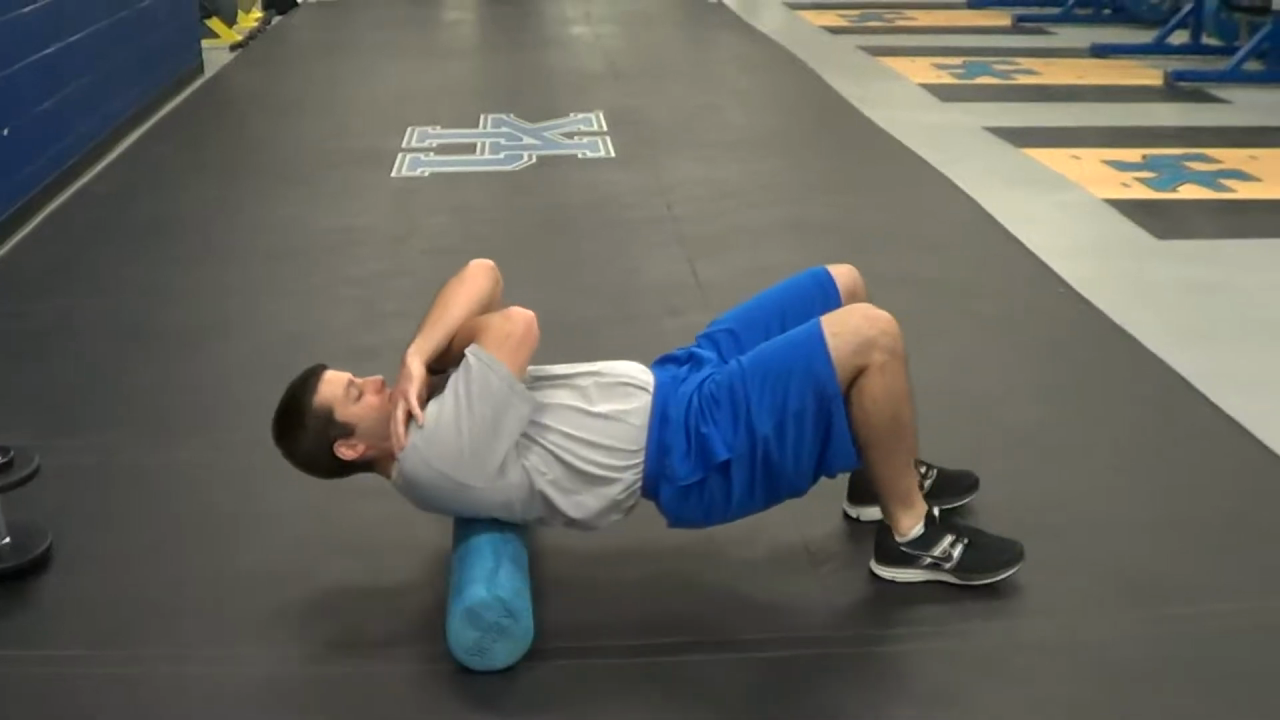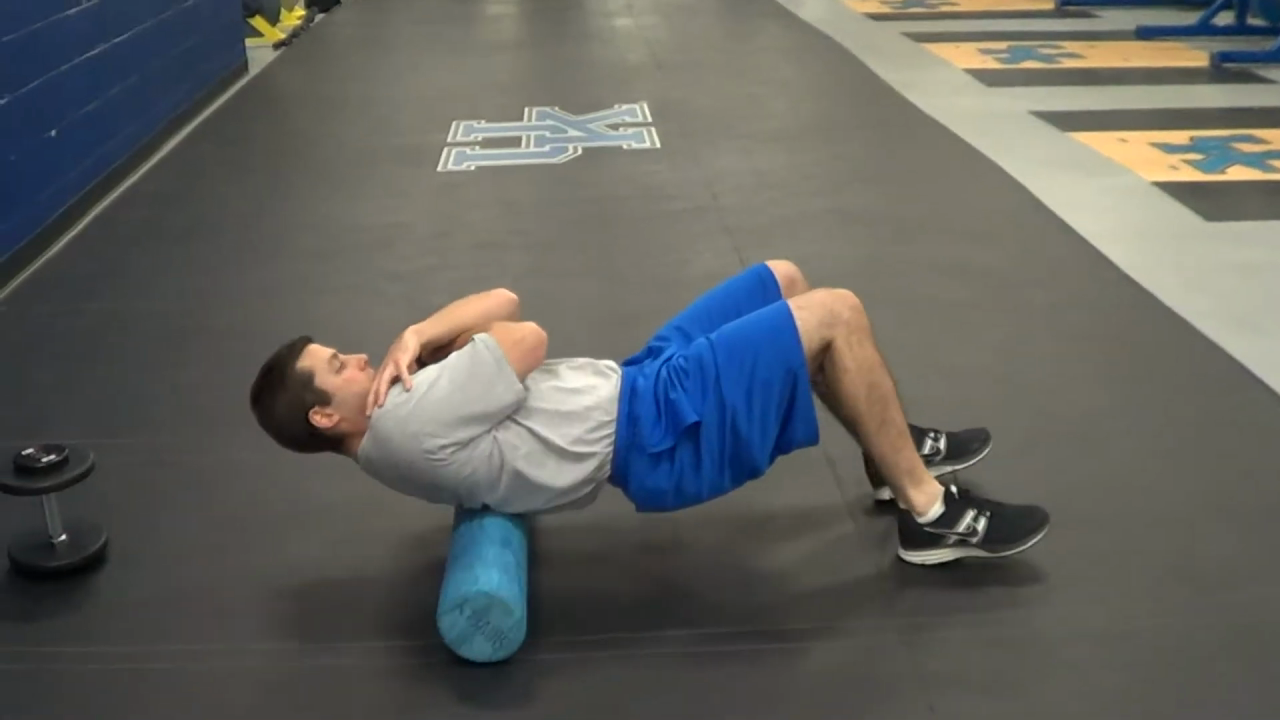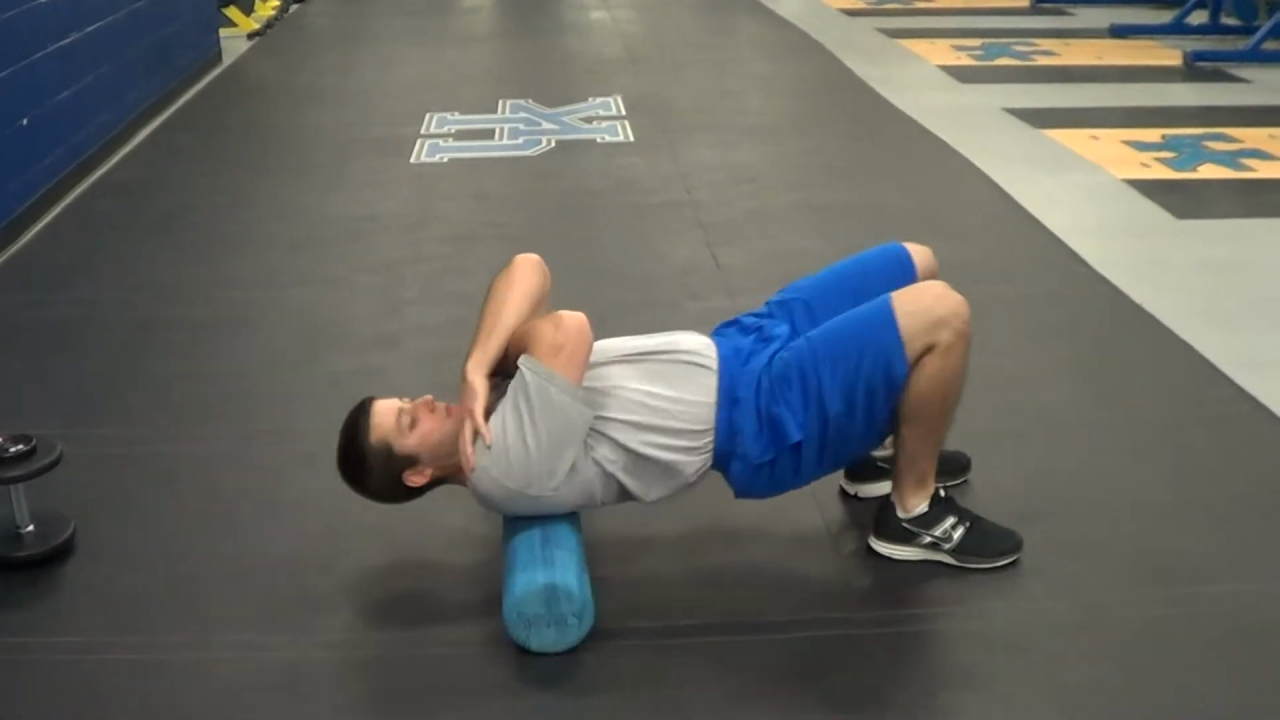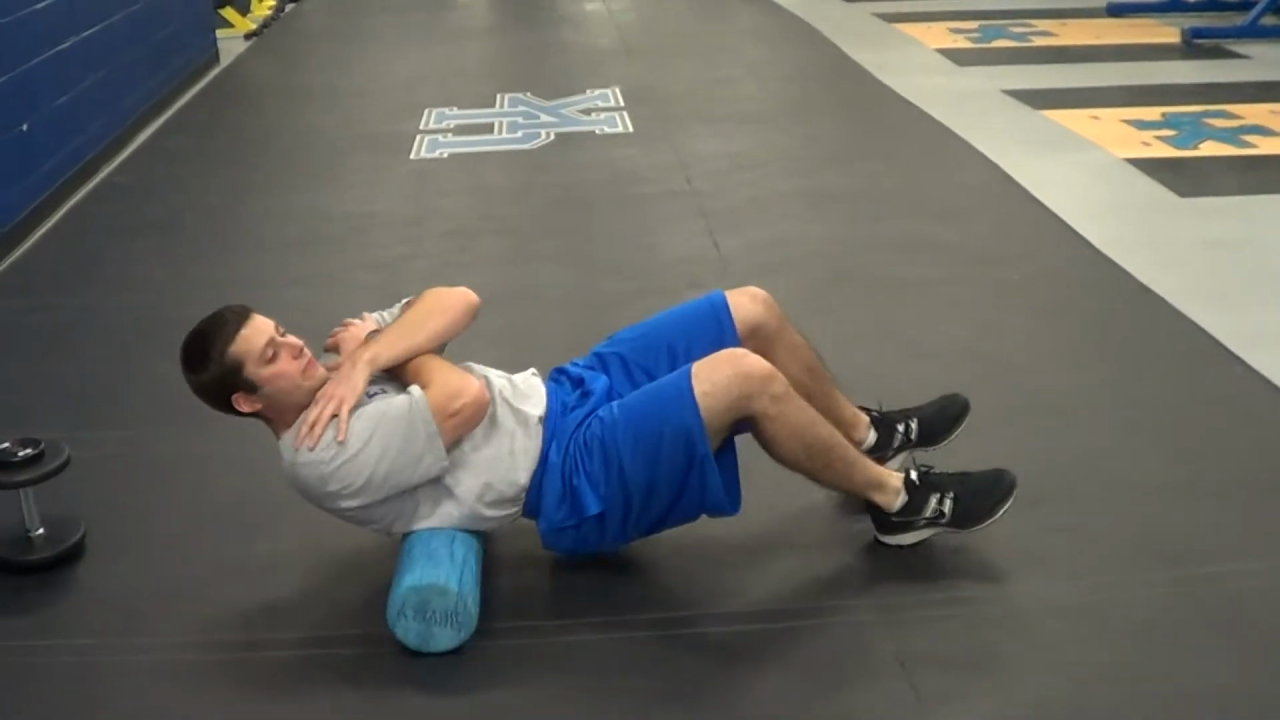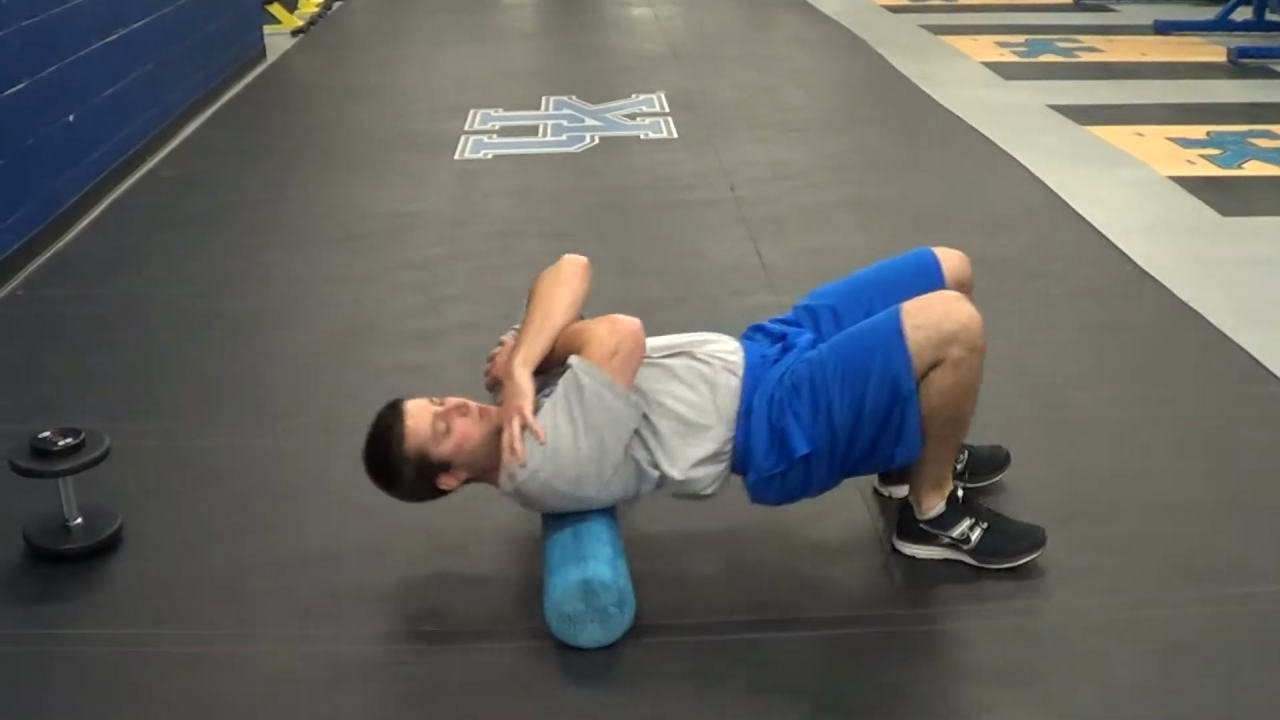
dt=1s
person 1, frame 1
left shoulder: (421, 414)
right shoulder: (439, 464)
left elbow: (481, 273)
right elbow: (517, 325)
left wrist: (420, 353)
right wrist: (441, 345)
left hip: (669, 386)
right hip: (688, 448)
left knee: (844, 285)
right knee: (871, 334)
left ankle: (878, 472)
right ankle: (909, 534)
person 1, frame 2
left shoulder: (394, 415)
right shoulder: (409, 427)
left elbow: (504, 300)
right elbow: (528, 339)
left wrist: (418, 336)
right wrist: (430, 342)
left hip: (628, 390)
right hip: (656, 434)
left knee: (783, 278)
right knee: (836, 313)
left ankle: (895, 449)
right ankle: (930, 513)
person 1, frame 3
left shoulder: (492, 407)
right shoulder: (510, 474)
left elbow: (526, 267)
right elbow: (570, 332)
left wrist: (479, 365)
right wrist: (501, 350)
left hip: (734, 352)
right hip: (754, 417)
left knee: (917, 265)
right knee: (941, 313)
left ankle: (876, 455)
right ankle: (914, 515)
person 1, frame 4
left shoulder: (339, 368)
right shoulder: (323, 461)
left elbow: (459, 301)
right elbow: (466, 403)
left wrist: (370, 355)
right wrist: (388, 356)
left hip: (566, 396)
right hip: (574, 478)
left knee: (753, 312)
right knee: (746, 375)
left ankle: (864, 435)
right ankle: (896, 501)
person 1, frame 5
left shoulder: (512, 403)
right shoulder: (545, 470)
left elbow: (571, 267)
right elbow: (624, 340)
left wrist: (521, 364)
right wrist: (529, 361)
left hip: (755, 355)
right hip: (773, 424)
left knee: (948, 269)
right knee: (953, 326)
left ankle: (914, 455)
right ankle: (934, 514)
